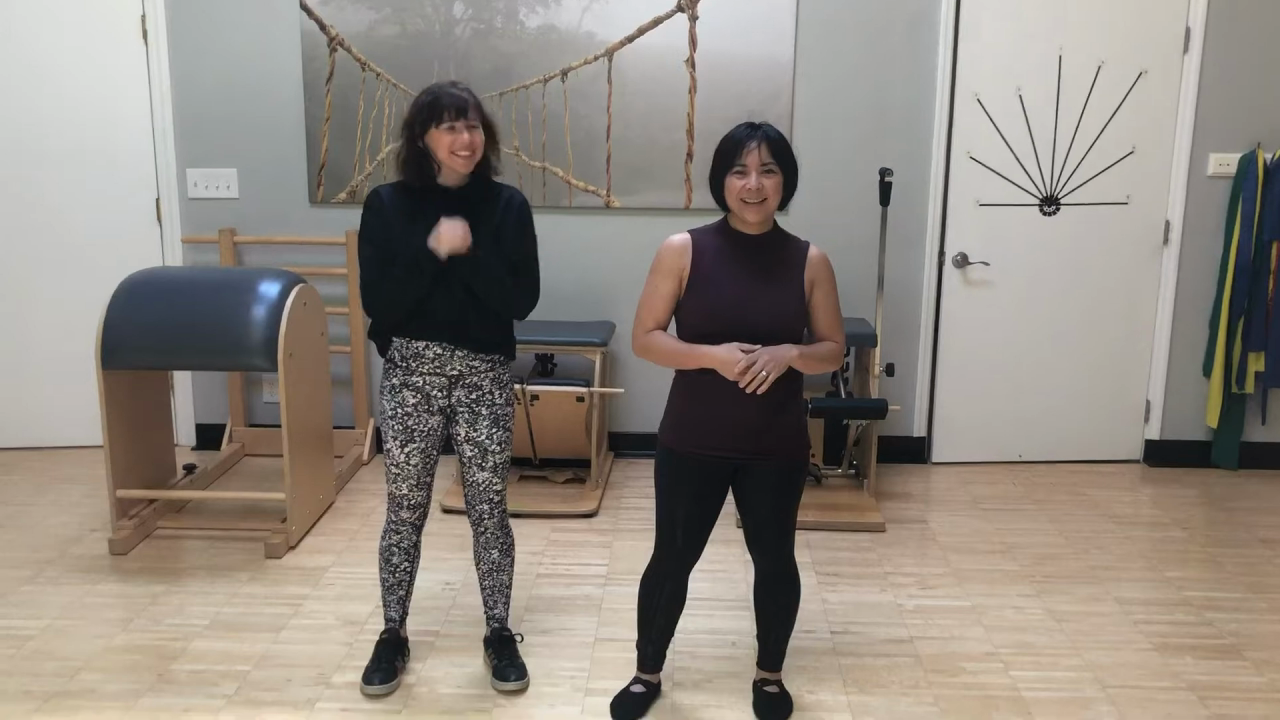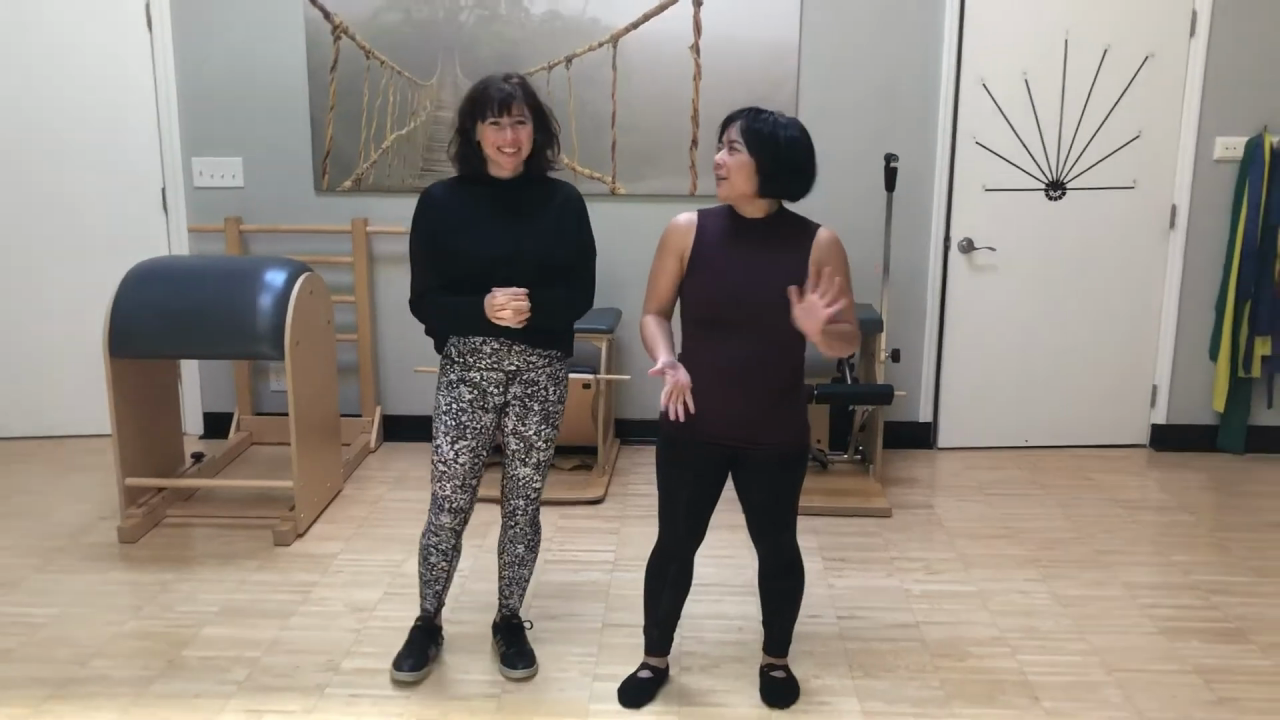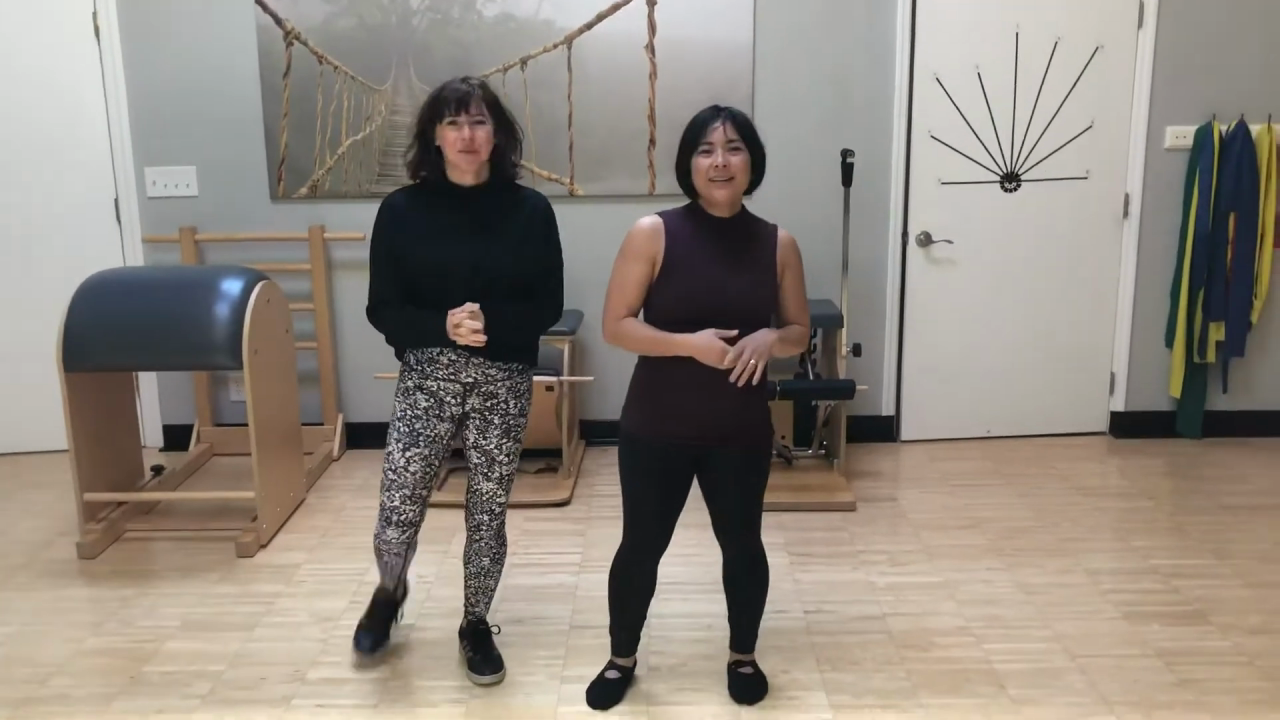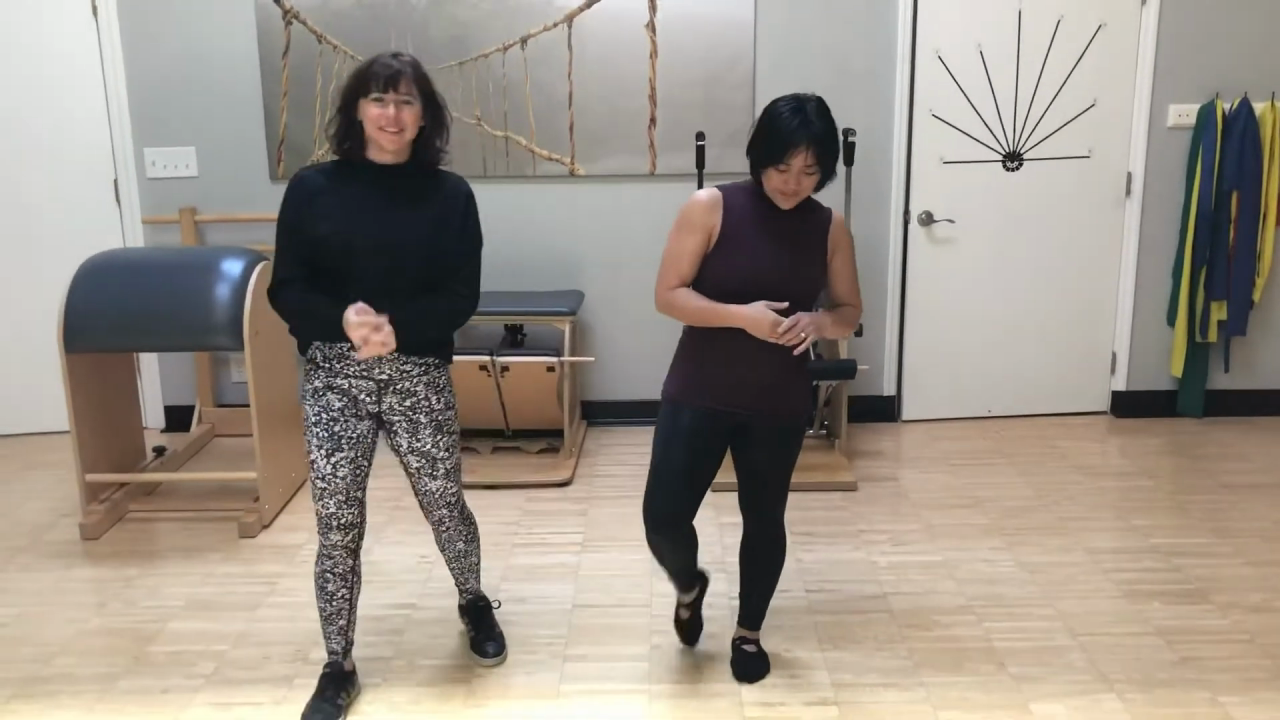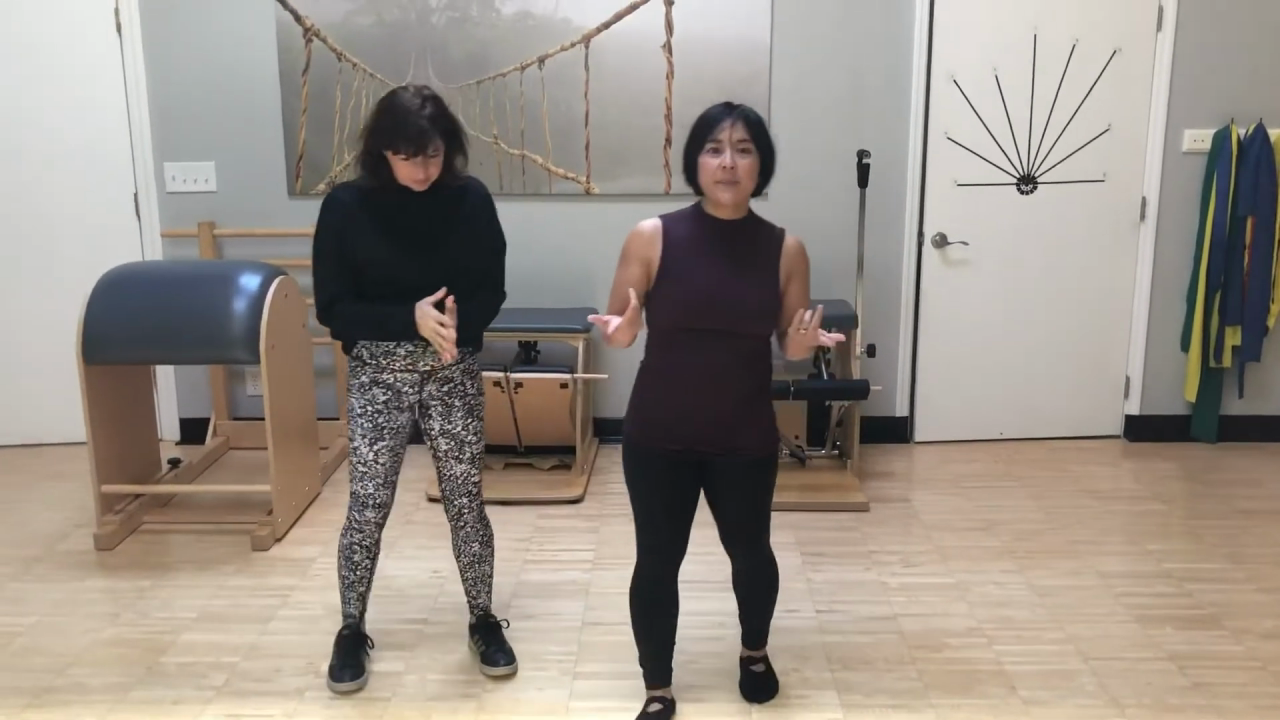
dt=1s
person 1, frame 1
left shoulder: (507, 205)
right shoulder: (388, 204)
left elbow: (523, 298)
right elbow: (375, 299)
left wrist: (467, 255)
right wrist: (433, 254)
left hip: (484, 373)
right hip: (410, 370)
left knee: (489, 508)
right knee: (404, 509)
left ankle: (499, 633)
right ankle: (393, 635)
person 1, frame 2
left shoulder: (562, 201)
right shoulder: (441, 201)
left elbow: (581, 294)
right elbow: (425, 301)
left wrist: (533, 305)
right wrist: (483, 309)
left hip: (541, 369)
right hip: (467, 368)
left knee: (523, 502)
right knee: (449, 502)
left ankle: (509, 619)
right ankle: (427, 624)
person 1, frame 3
left shoulder: (530, 211)
right shoulder: (402, 210)
left elbow: (547, 307)
right elbow: (382, 310)
left wrist: (489, 320)
right wrist: (442, 326)
left hip: (503, 381)
right hip: (426, 376)
left knee: (487, 512)
right knee: (398, 514)
left ankle: (476, 625)
right ankle: (389, 592)
person 1, frame 4
left shoulder: (449, 195)
right shoulder: (313, 188)
left elbow: (461, 296)
right elbow: (286, 290)
left wrist: (399, 327)
right wrist: (340, 319)
left hip: (419, 375)
right hip: (333, 378)
left knee: (445, 506)
right knee: (337, 527)
left ankle: (474, 602)
person 1, frame 5
left shoulder: (471, 201)
right shoulder: (347, 206)
left elbow: (492, 293)
right elbow: (333, 308)
left wrist: (455, 320)
right wrist: (410, 319)
left hip: (454, 370)
right hip: (376, 373)
left knee: (465, 501)
right knee: (367, 508)
left ankle: (483, 620)
right ankle: (351, 629)
person 2, frame 1
left shoulder: (808, 261)
right shoulder: (683, 251)
left elbow: (833, 350)
right elbow: (644, 338)
left wrist: (788, 354)
right wrist: (712, 356)
left hip: (777, 447)
right hip: (692, 443)
left knee: (775, 560)
right knee: (672, 559)
person 2, frame 2
left shoulder: (818, 243)
right shoulder: (687, 230)
left elbow: (847, 341)
right elbow: (653, 312)
left wrist: (816, 329)
right wrist: (666, 361)
left hip: (776, 434)
right hip: (692, 428)
left knee: (777, 547)
right knee: (675, 544)
left ankle: (775, 659)
right ankle: (654, 658)
person 2, frame 3
left shoulder: (776, 244)
right shoulder: (653, 234)
left elbow: (798, 330)
right elbow: (616, 325)
left wrist: (769, 339)
right wrist: (690, 344)
left hip: (742, 429)
right hip: (656, 427)
left knee: (742, 543)
right knee: (641, 546)
left ankle: (743, 655)
right ankle: (621, 659)
person 2, frame 4
left shoulder: (830, 228)
right shoulder: (710, 207)
left elbow: (850, 311)
right elbow: (667, 294)
left wrist: (820, 322)
right wrist: (742, 316)
left hip: (779, 404)
right hip: (698, 393)
left knee: (764, 520)
right knee: (663, 516)
left ankle: (748, 632)
right ankle: (690, 587)
person 2, frame 5
left shoulder: (784, 250)
right shoulder: (651, 237)
left elbow: (791, 342)
right elbow: (616, 324)
left wrist: (805, 341)
right wrist: (620, 331)
left hip: (746, 439)
right hip: (658, 435)
left knee: (751, 554)
right knee: (657, 562)
left ankle: (755, 651)
